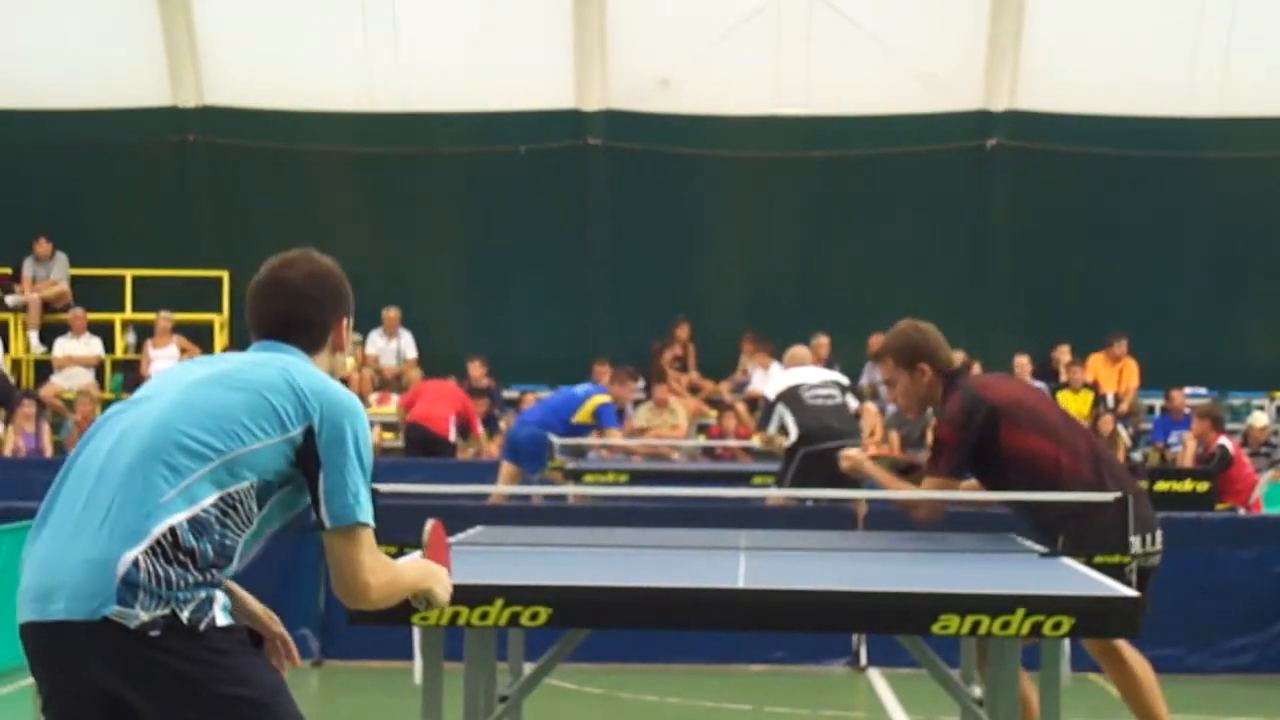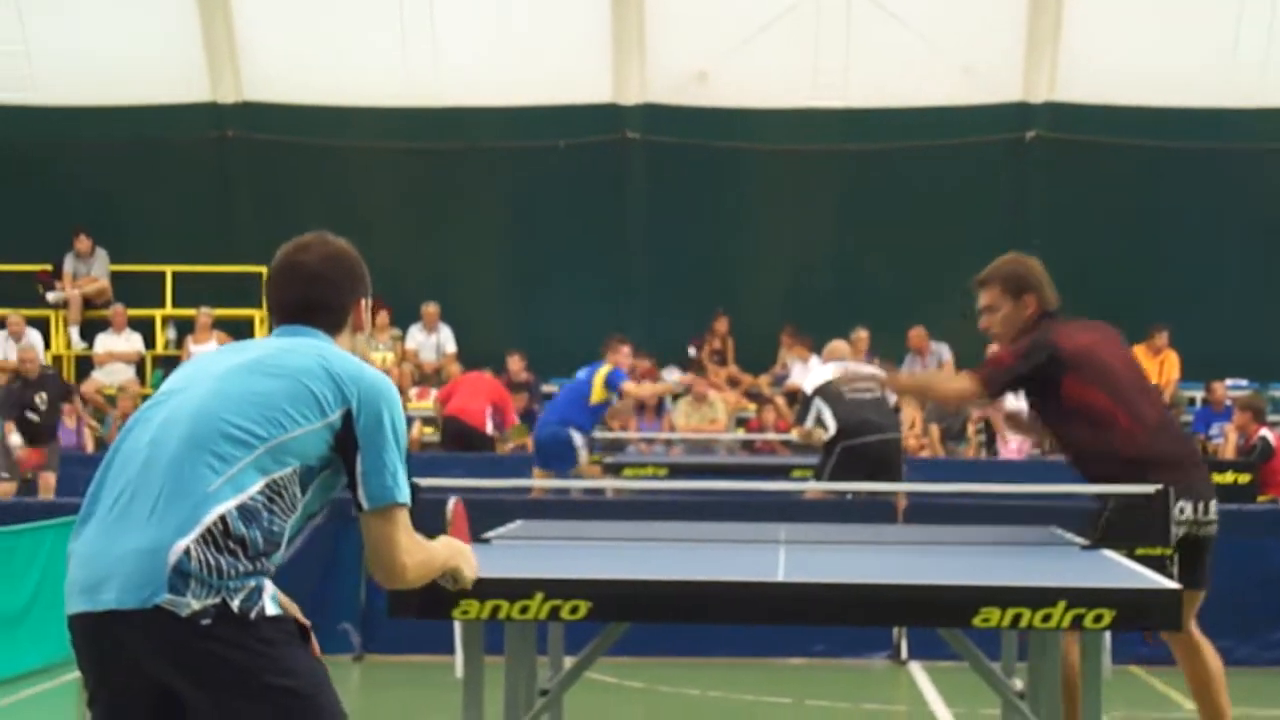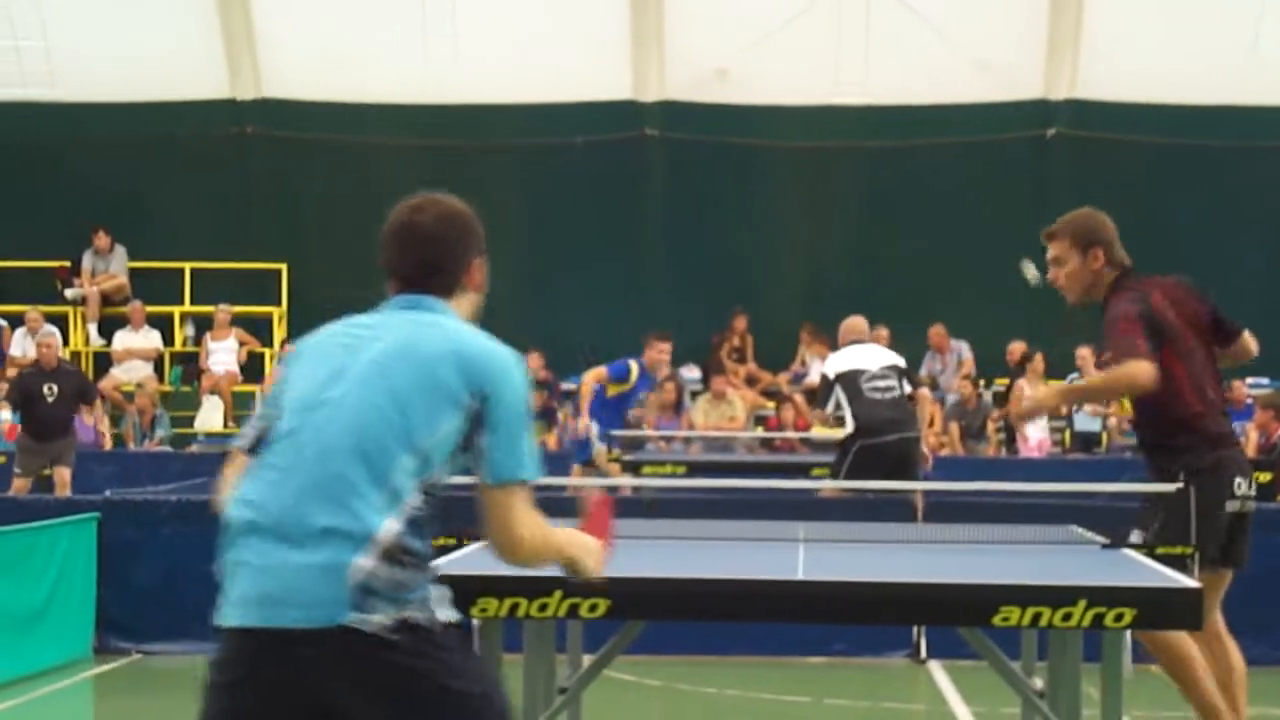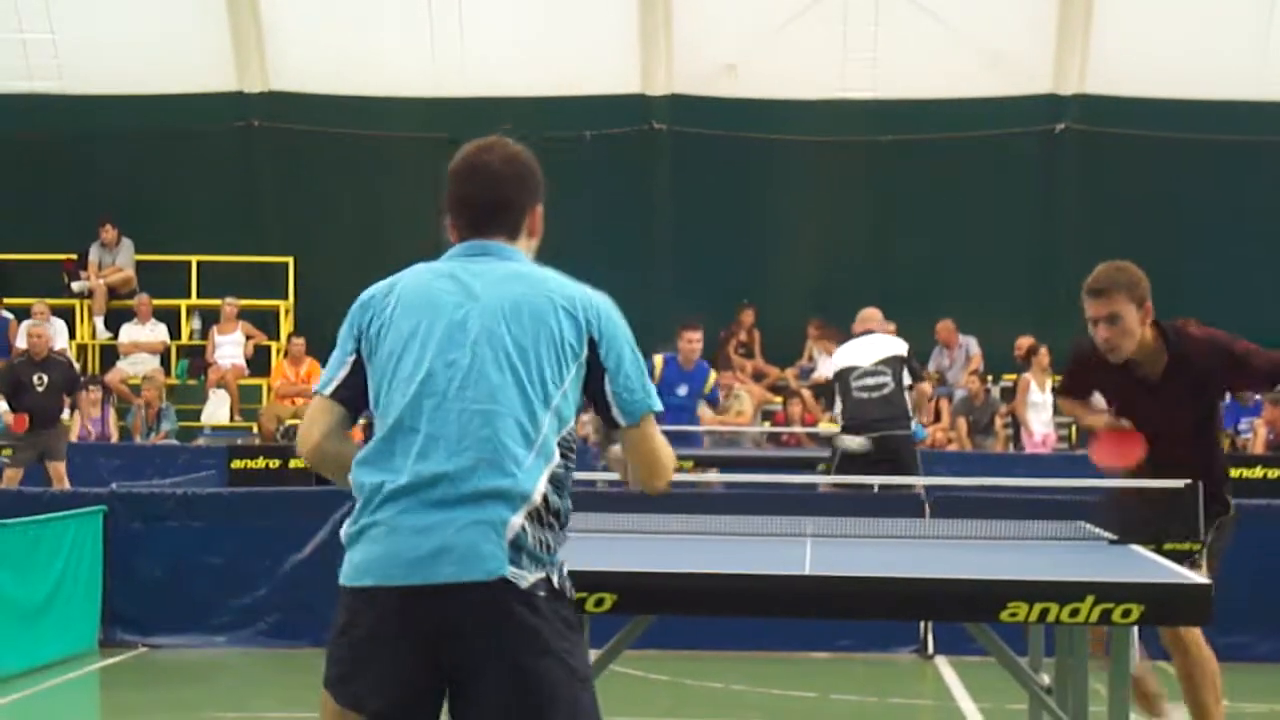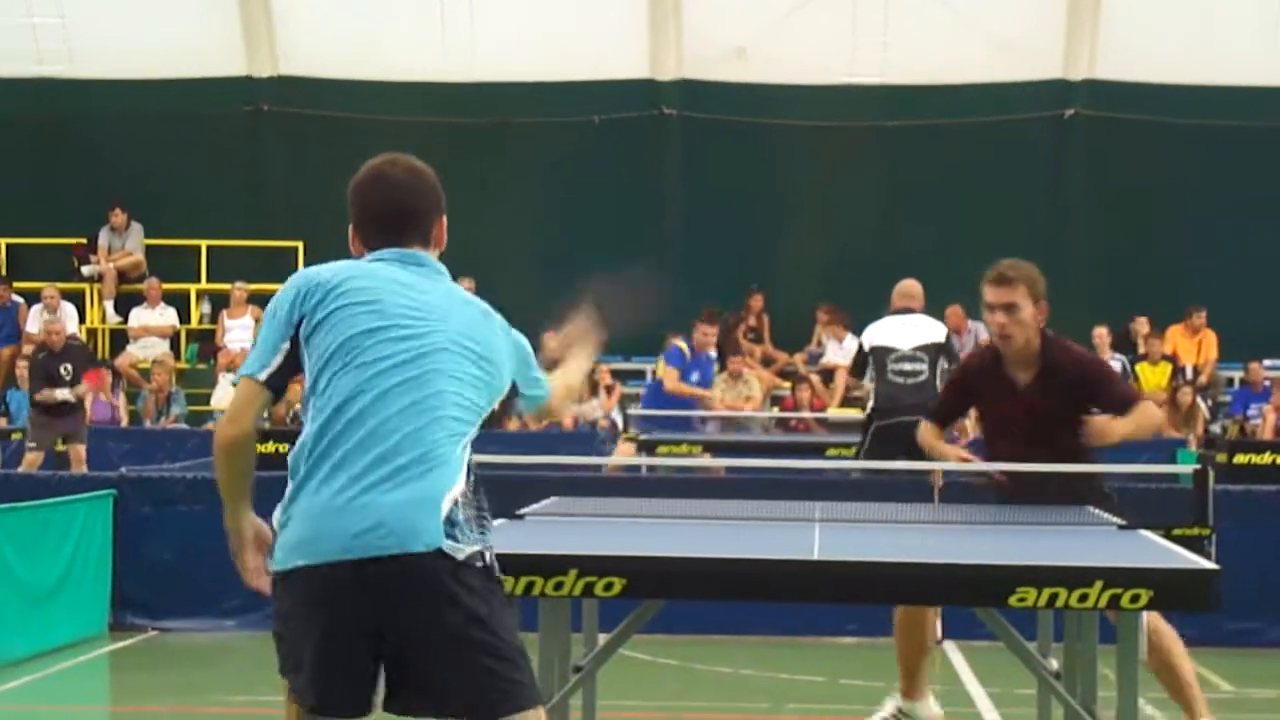
dt=0.5s
person 1, frame 1
left shoulder: (182, 372)
right shoulder: (328, 401)
right elbow: (358, 584)
left wrist: (238, 604)
right wrist: (422, 575)
left hip: (46, 603)
right hip: (145, 608)
person 1, frame 2
left shoulder: (203, 363)
right shoulder: (361, 383)
right elbow: (393, 564)
right wrist: (448, 554)
left hip: (96, 593)
right hip: (198, 594)
person 1, frame 3
left shoulder: (313, 345)
right shoulder: (486, 361)
left elbow: (230, 492)
right elbow: (511, 538)
right wrist: (574, 547)
left hip: (253, 604)
right hip: (370, 609)
person 1, frame 4
left shoulder: (381, 299)
right shoulder: (580, 306)
left elbow: (315, 443)
right elbow: (654, 469)
left hip: (382, 567)
right hip: (506, 571)
person 1, frame 5
left shoulder: (312, 287)
right shoulder: (488, 327)
left elbow: (234, 431)
right elbow: (554, 397)
left wrist: (239, 520)
right wrist: (581, 353)
left hip: (314, 549)
right hip: (434, 548)
person 2, frame 1
left shoulder: (961, 407)
right shoulder: (992, 388)
left elbow: (925, 508)
left wrist: (867, 469)
right wrist: (957, 489)
left hip: (1093, 529)
right hip: (1129, 518)
right knee: (1105, 641)
person 2, frame 2
left shoulder: (1038, 348)
right shoulder: (1097, 335)
left elbow: (955, 390)
left wrist: (879, 379)
right wrist: (1034, 423)
left hip: (1143, 501)
right hip: (1192, 489)
right knee: (1180, 629)
person 2, frame 3
left shoulder: (1127, 310)
right shoulder: (1173, 290)
left elbow: (1140, 374)
right elbow: (1245, 347)
left wrist: (1059, 394)
left hip: (1193, 477)
right hip: (1225, 470)
right knee: (1204, 619)
person 2, frame 4
left shoulder: (1207, 350)
right shoulder: (1090, 357)
right elbow: (1066, 399)
right wrist: (1098, 419)
left hip: (1197, 501)
right hip: (1134, 500)
left knee: (1176, 625)
person 2, frame 5
left shoulder: (1079, 364)
right shoulder: (976, 369)
left elbow: (1151, 414)
right elbow: (928, 429)
left wrist: (1119, 427)
right wrist: (947, 452)
left hip: (1078, 506)
right hip: (1007, 504)
